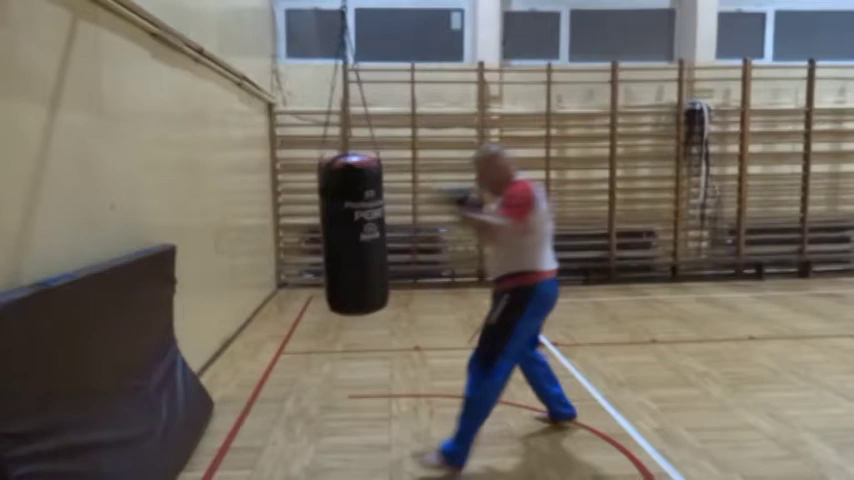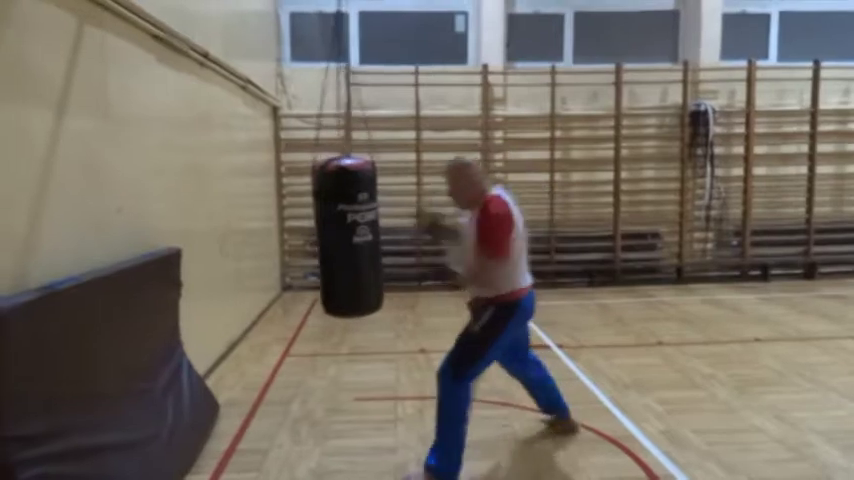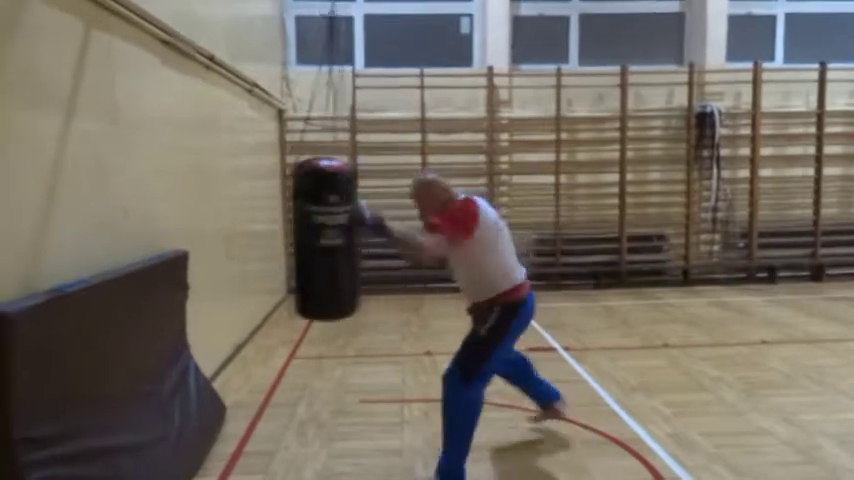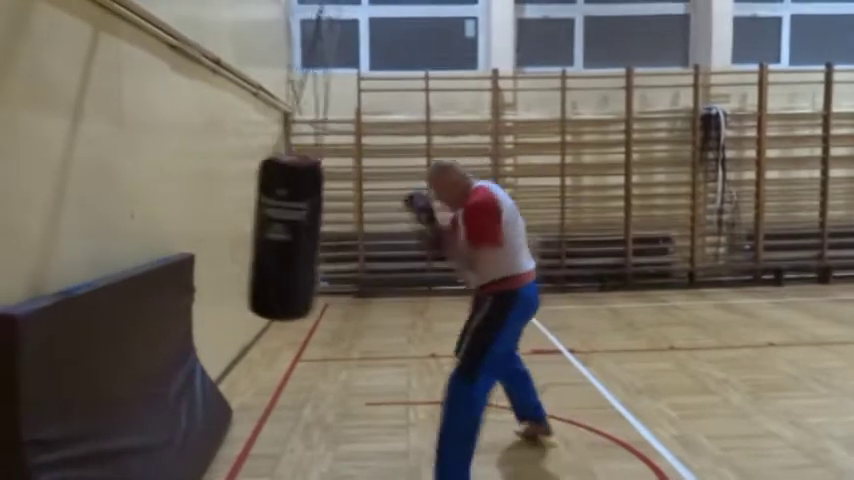
dt=0.2s
person 1, frame 1
left shoulder: (520, 192)
right shoulder: (522, 192)
left elbow: (501, 231)
right elbow: (502, 235)
left wrist: (468, 212)
right wrist: (476, 214)
left hip: (524, 291)
right hip: (538, 286)
left knee: (487, 366)
right knee: (525, 351)
left ankle: (453, 455)
right ankle: (561, 410)
person 1, frame 2
left shoulder: (495, 211)
right shoulder: (487, 201)
left elbow: (488, 274)
right elbow: (469, 236)
right wrist: (441, 227)
left hip: (503, 306)
right hip: (512, 301)
left knee: (454, 376)
right knee: (520, 358)
right ankle: (562, 418)
person 1, frame 3
left shoulder: (466, 211)
right shoulder: (463, 207)
left elbow: (427, 248)
right elbow: (432, 251)
left wrist: (384, 226)
left hip: (507, 306)
right hip: (510, 300)
left knee: (460, 381)
right knee: (500, 354)
right ankle: (549, 400)
person 1, frame 4
left shoulder: (481, 201)
right shoulder: (482, 196)
left elbow: (473, 263)
right elbow: (457, 242)
left wrist: (444, 240)
right wrist: (437, 226)
left hip: (506, 296)
right hip: (520, 291)
left knee: (468, 380)
right knee: (504, 358)
right ankle: (536, 420)
